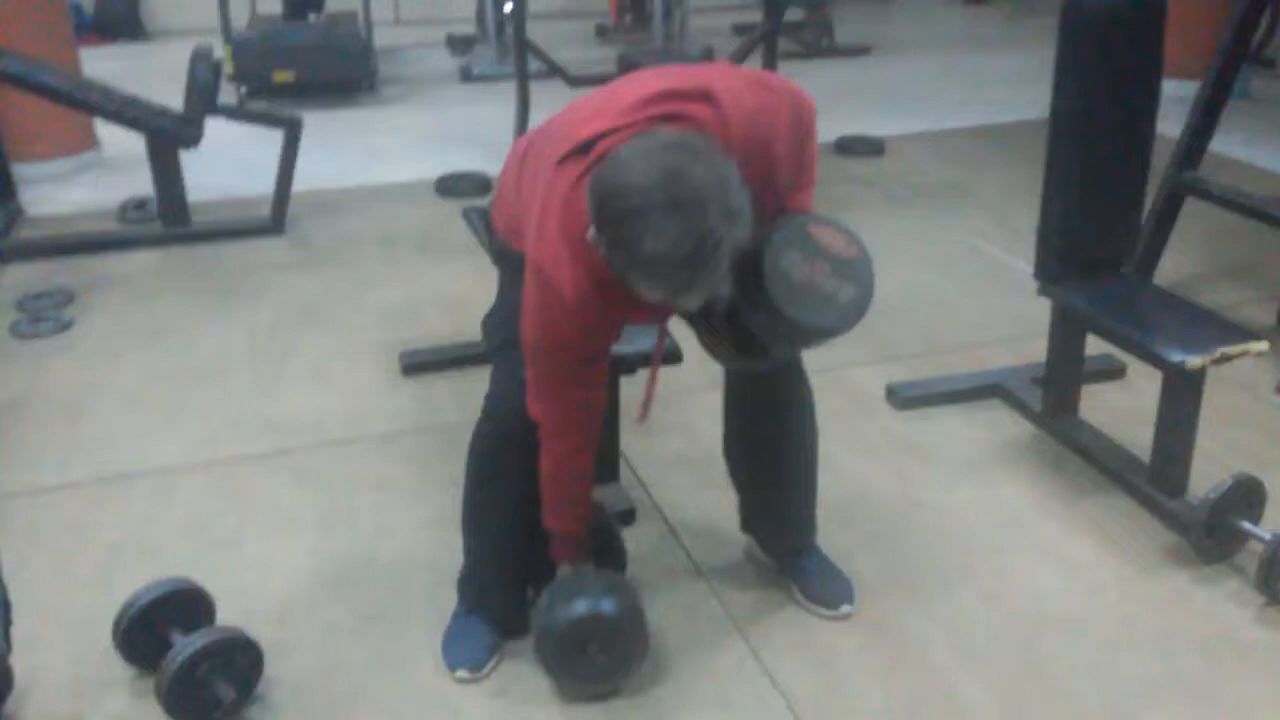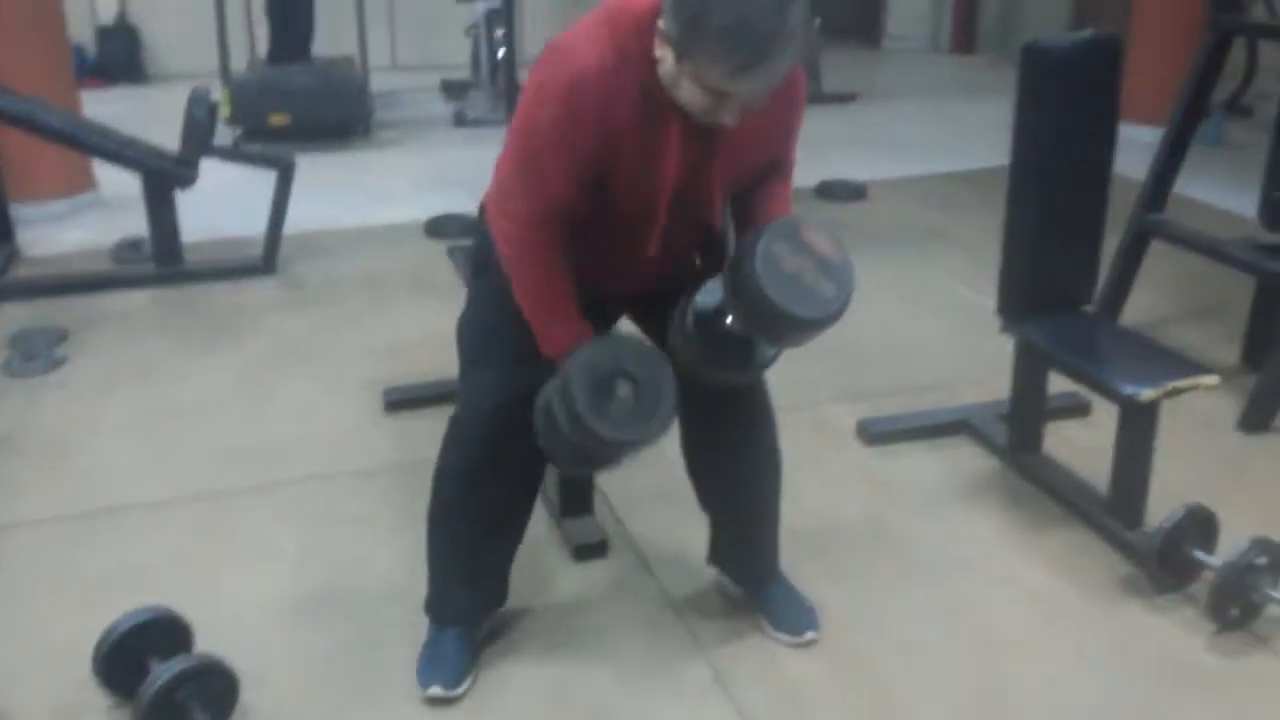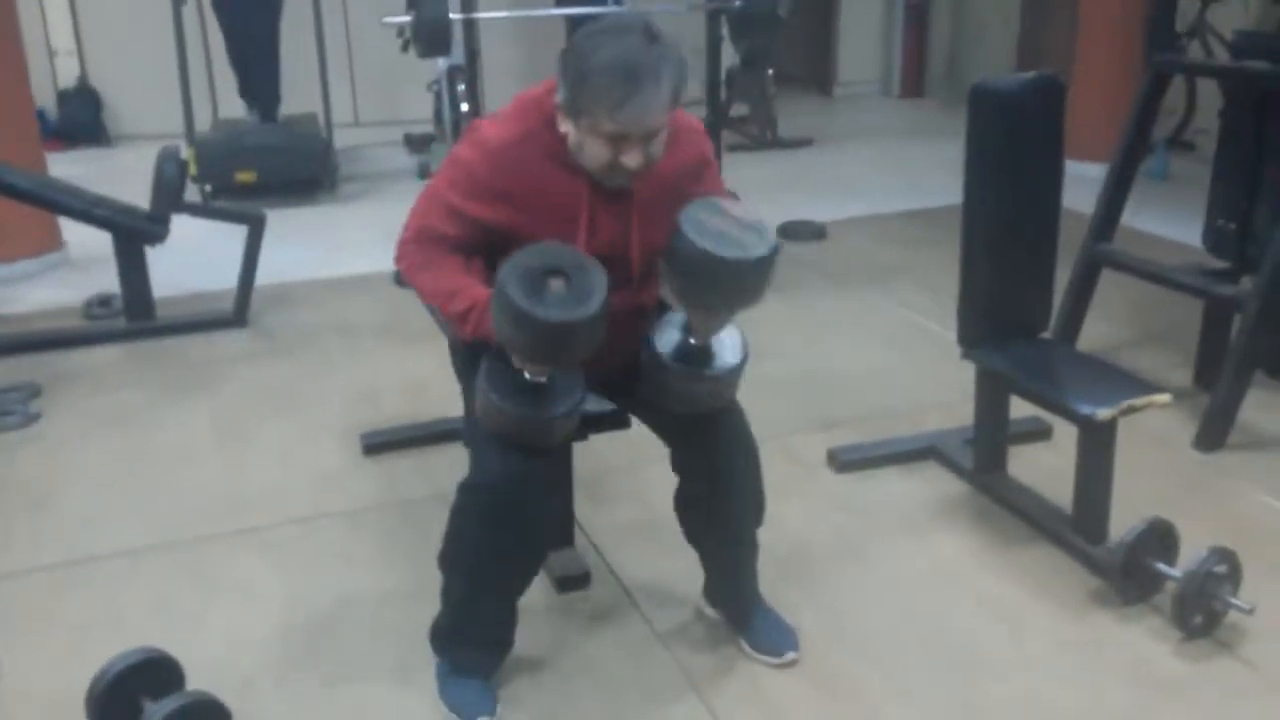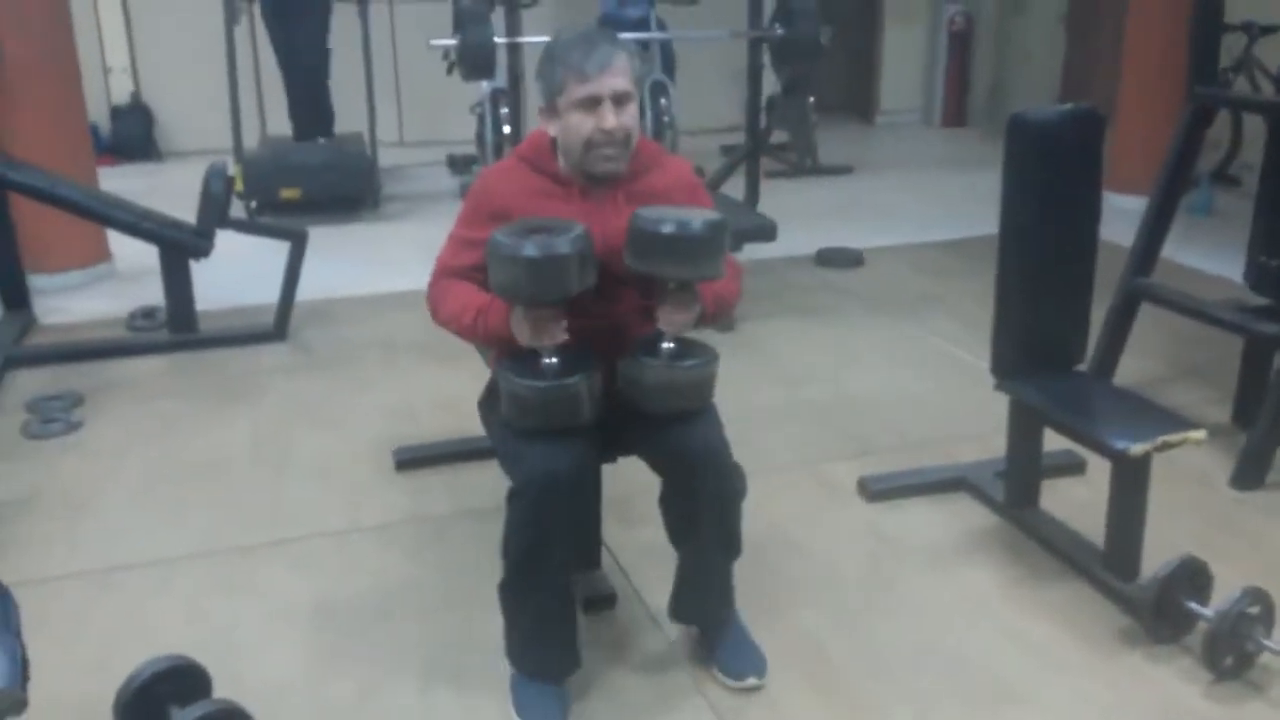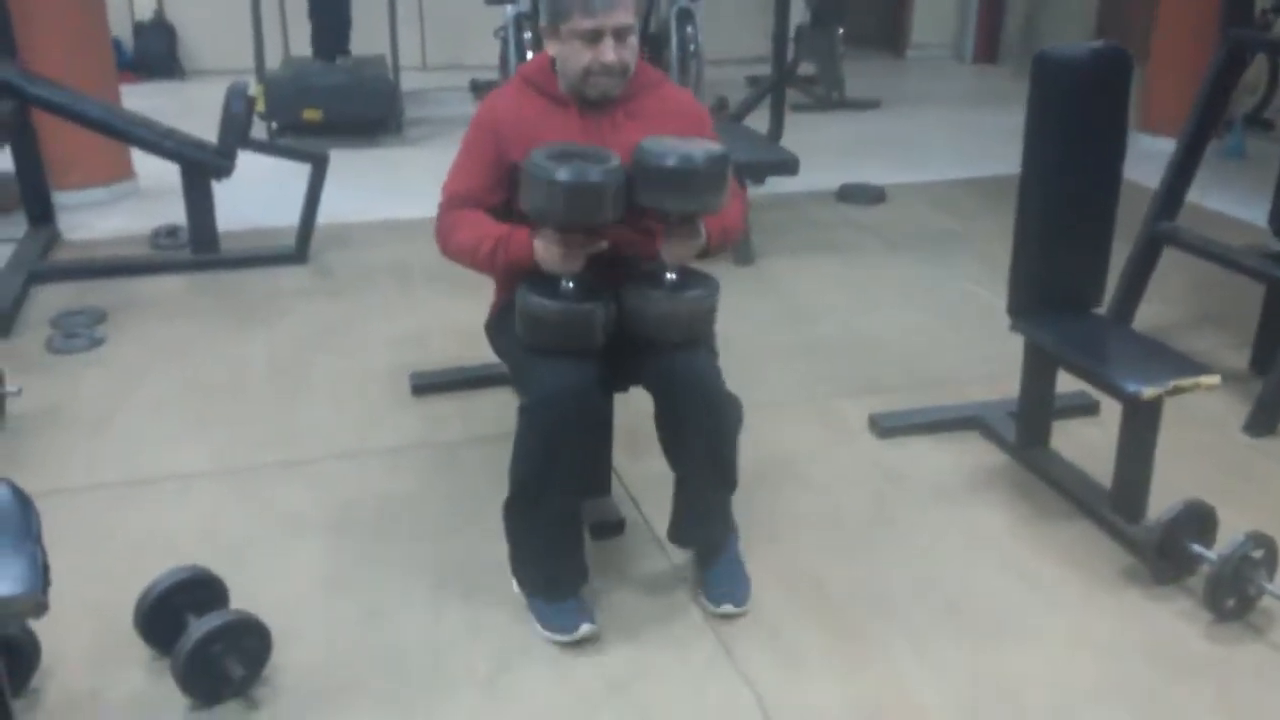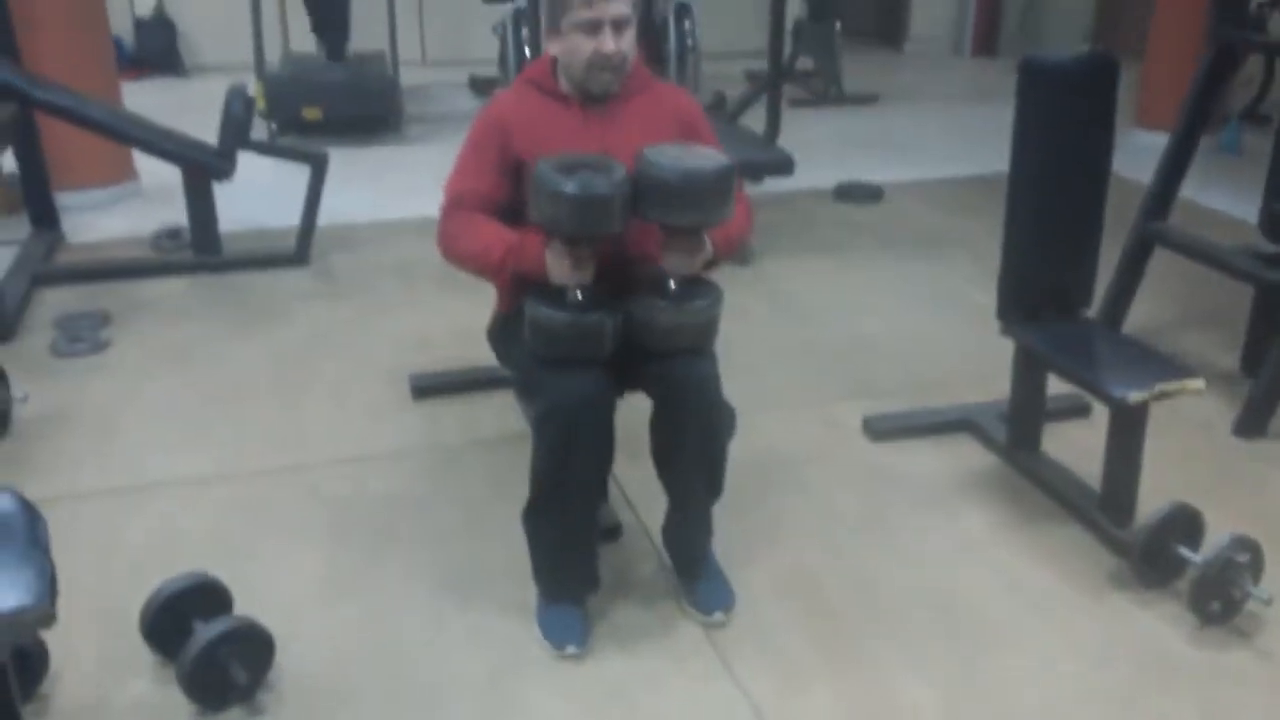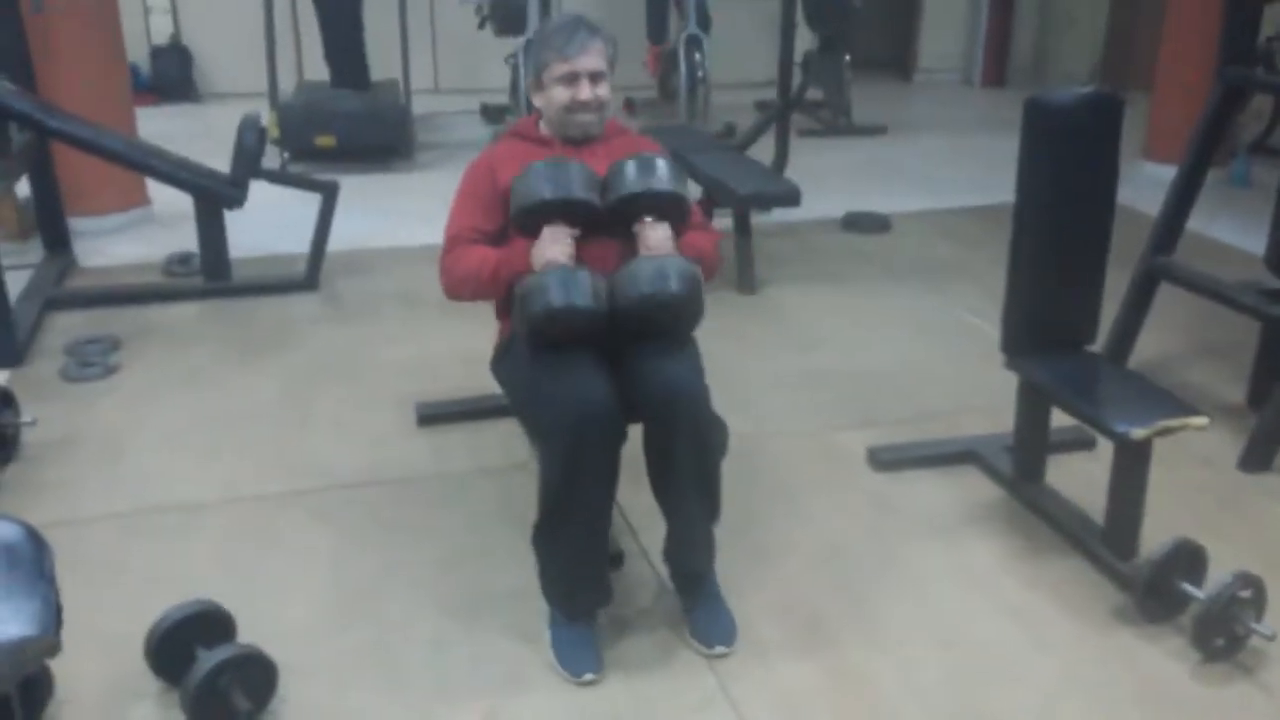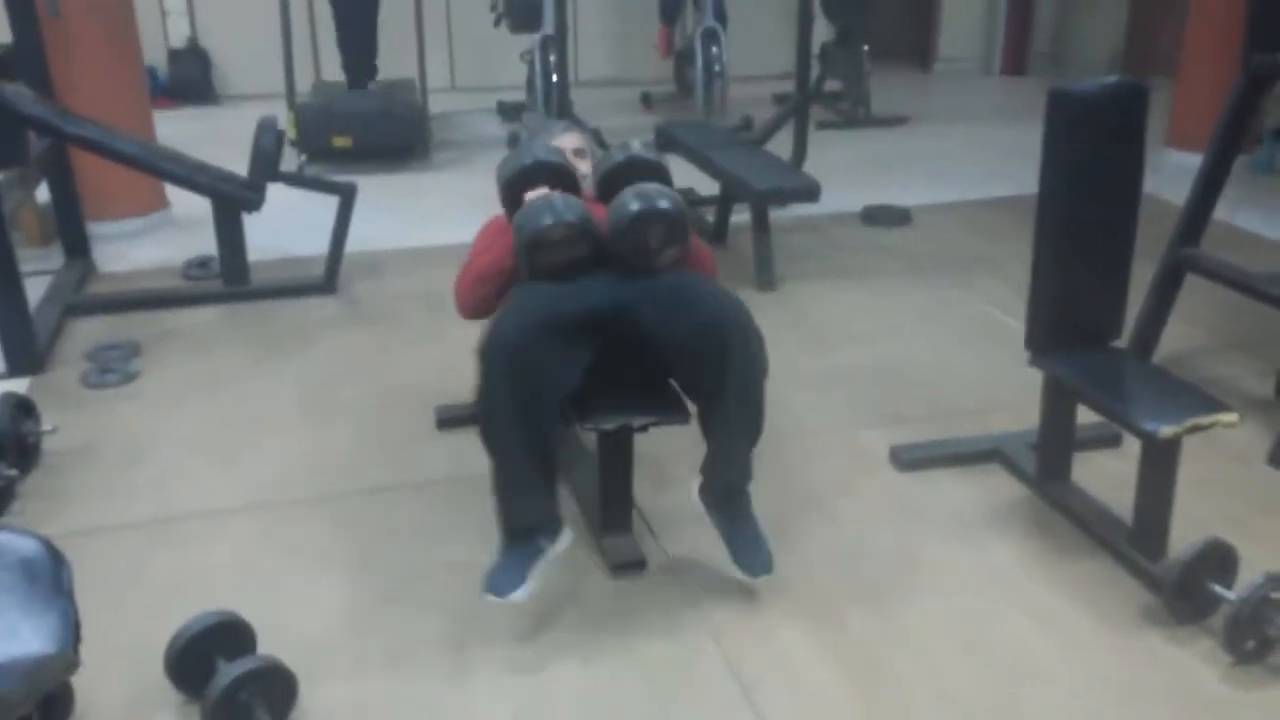
dt=0.7s
person 1, frame 1
left shoulder: (760, 119)
right shoulder: (563, 264)
right elbow: (564, 419)
right wrist: (570, 552)
left knee: (773, 367)
right knee: (519, 409)
left ankle: (789, 543)
right ankle: (489, 599)
person 1, frame 2
left shoulder: (776, 76)
right shoulder: (584, 70)
left elbow: (769, 174)
right elbow: (525, 222)
right wrist: (573, 352)
left hip: (677, 254)
right hip: (545, 245)
left knee: (733, 393)
right knee: (496, 417)
left ankle: (754, 567)
right ankle: (457, 615)
person 1, frame 3
left shoulder: (687, 146)
right shoulder: (501, 152)
right elbow: (420, 249)
right wrist: (493, 320)
left hip: (634, 333)
right hip: (522, 350)
left knee: (723, 440)
right knee: (509, 479)
left ankle: (735, 595)
right ankle: (466, 654)
person 1, frame 4
left shoulder: (674, 180)
right shoulder: (504, 187)
left elbow: (723, 272)
right elbow: (447, 288)
left wrist: (696, 302)
right wrist: (507, 323)
left knee: (708, 462)
right knee: (549, 480)
left ankle: (713, 616)
right ankle: (538, 661)
person 1, frame 5
left shoulder: (676, 106)
right shoulder: (507, 111)
left elbow: (729, 202)
right elbow: (455, 221)
left wrist: (702, 233)
right wrist: (528, 249)
left knee: (698, 383)
right knee: (562, 393)
left ankle: (712, 541)
right ankle: (547, 575)
person 1, frame 6
left shoulder: (672, 108)
right shoulder: (511, 113)
left elbow: (732, 204)
right elbow: (459, 223)
left wrist: (704, 244)
right wrist: (538, 257)
left knee: (696, 387)
right knee: (574, 399)
left ankle: (692, 547)
right ankle: (560, 580)
person 1, frame 7
left shoulder: (643, 153)
right shoulder: (500, 162)
left elbow: (706, 245)
right elbow: (457, 270)
left wrist: (676, 248)
right wrist: (526, 259)
left knee: (683, 399)
right knee: (586, 411)
left ankle: (694, 570)
right ankle: (570, 598)
person 1, frame 8
right shoulder: (510, 224)
left elbow: (705, 275)
right elbow: (470, 300)
left knee: (732, 330)
right knee: (509, 346)
left ankle: (728, 495)
right ankle: (531, 529)
